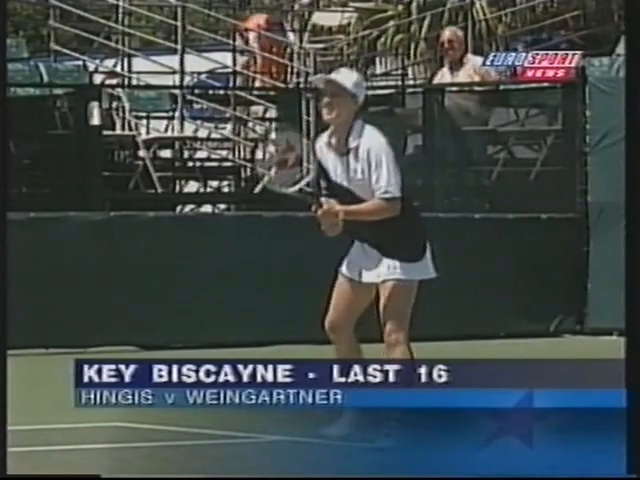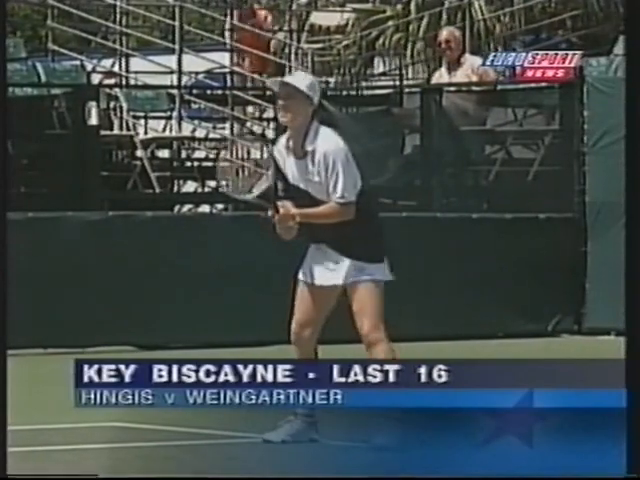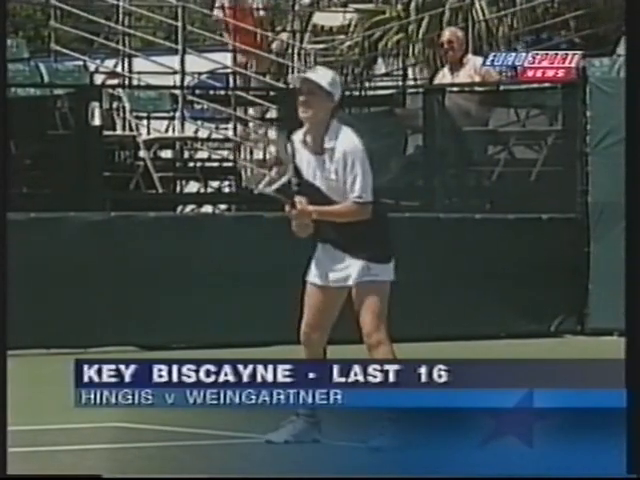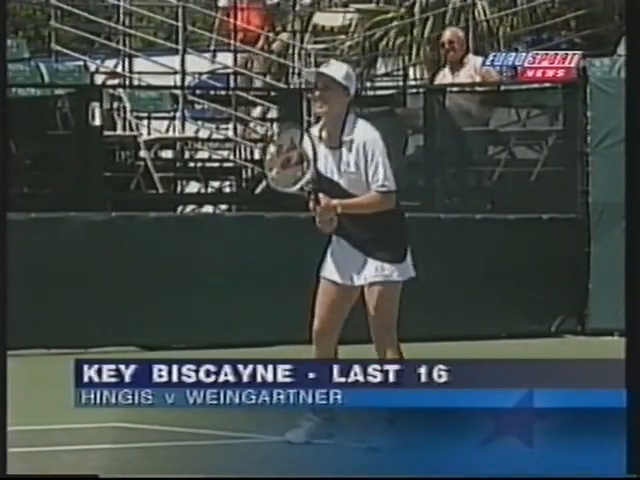
dt=0.5s
person 1, frame 1
left shoulder: (372, 143)
right shoulder: (322, 146)
left elbow: (390, 204)
left wrist: (342, 212)
right wrist: (329, 216)
left hip: (400, 245)
right hip: (365, 246)
left knee: (393, 334)
right knee: (335, 325)
person 1, frame 2
left shoulder: (331, 146)
right shoulder: (281, 148)
left elbow: (346, 208)
left wrist: (298, 214)
right wrist: (285, 219)
left hip: (359, 248)
right hip: (321, 250)
left knee: (370, 333)
right knee: (301, 333)
right ankle: (306, 416)
person 1, frame 3
left shoulder: (348, 145)
right shoulder: (297, 142)
left elbow: (362, 207)
left wrist: (314, 212)
right wrist: (300, 217)
left hip: (366, 249)
right hip: (329, 249)
left knee: (374, 334)
right knee: (310, 336)
right ankle: (308, 417)
person 1, frame 4
left shoulder: (366, 137)
right shoulder: (313, 137)
left elbow: (386, 197)
left wrist: (337, 206)
right wrist: (322, 212)
left hip: (381, 246)
right hip: (343, 246)
left knee: (383, 336)
right knee: (321, 332)
right ankle: (321, 414)
